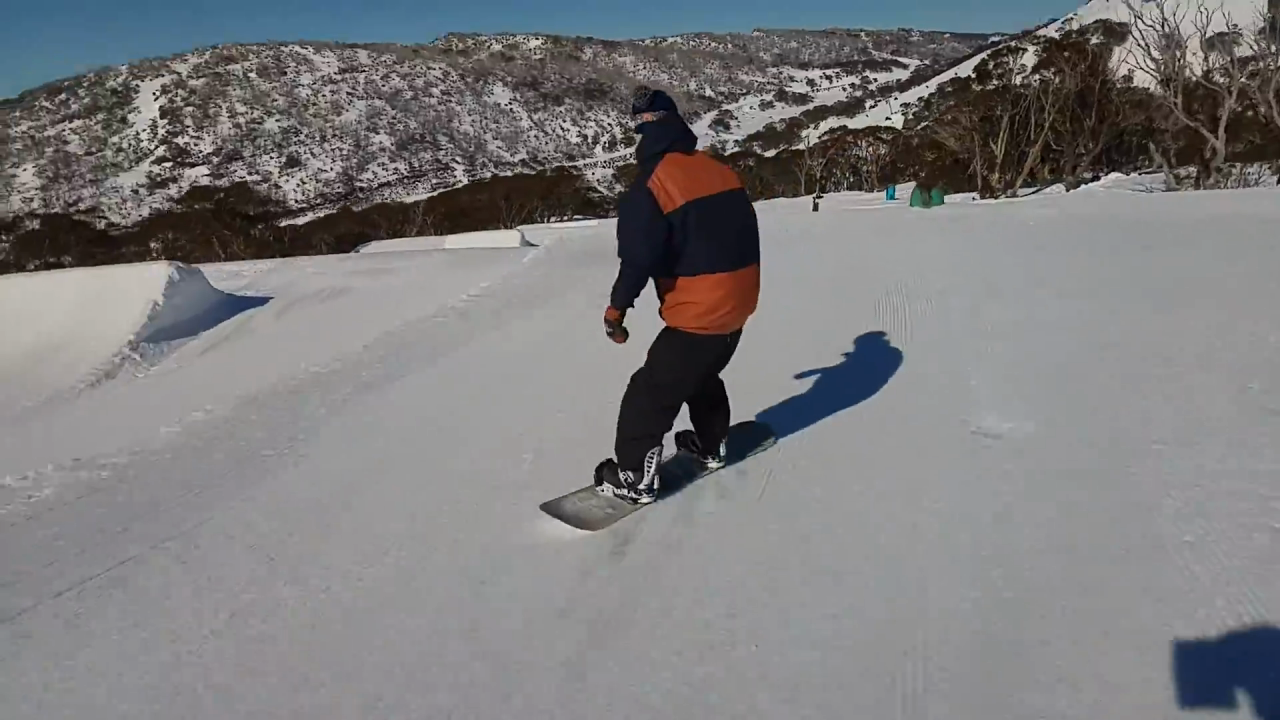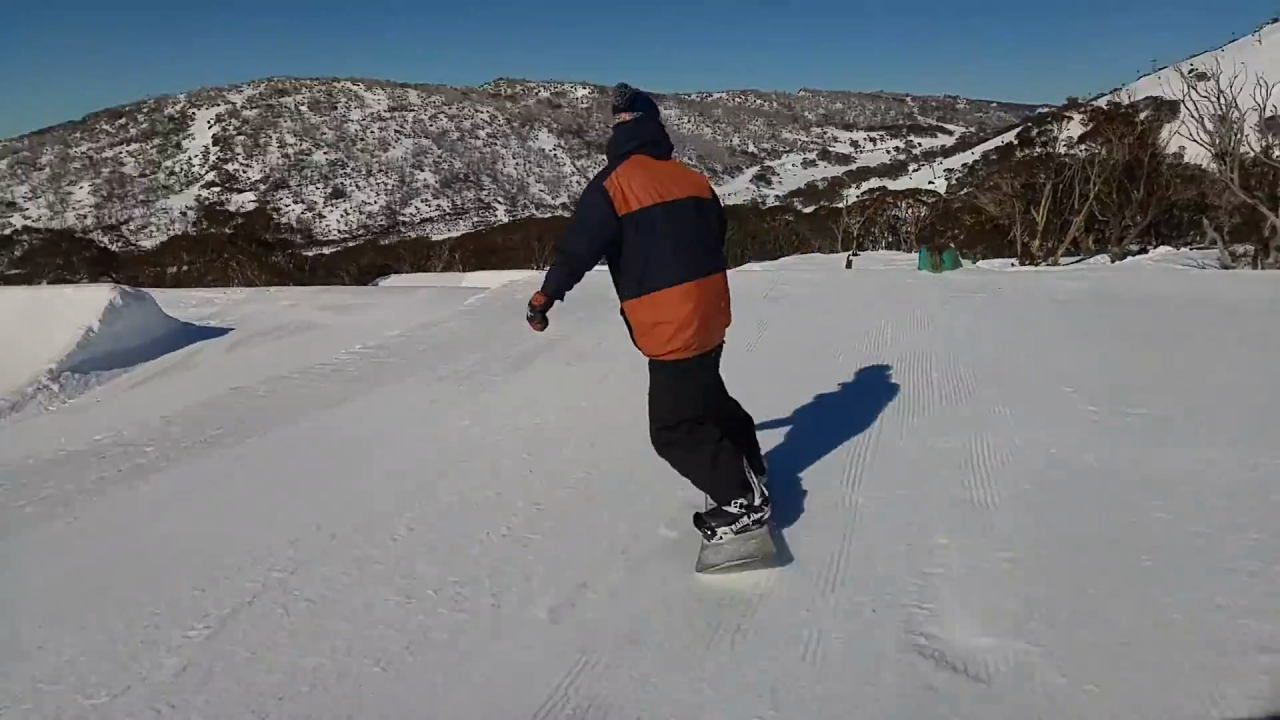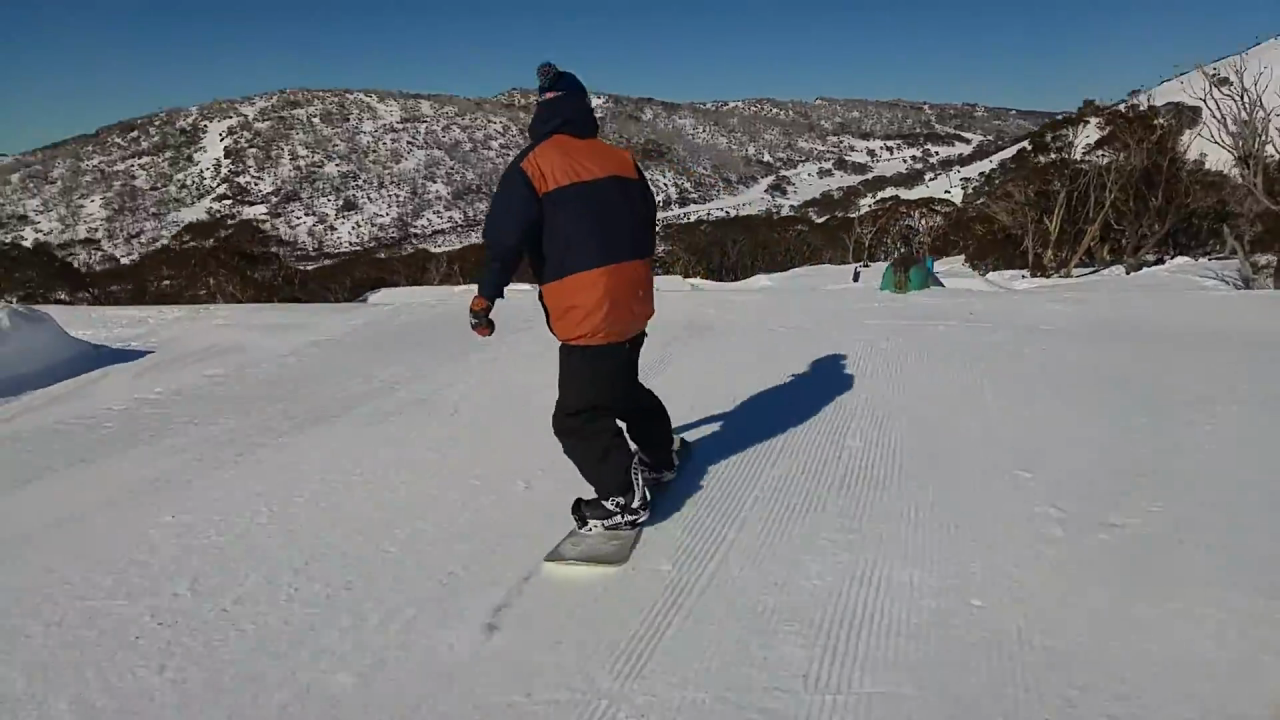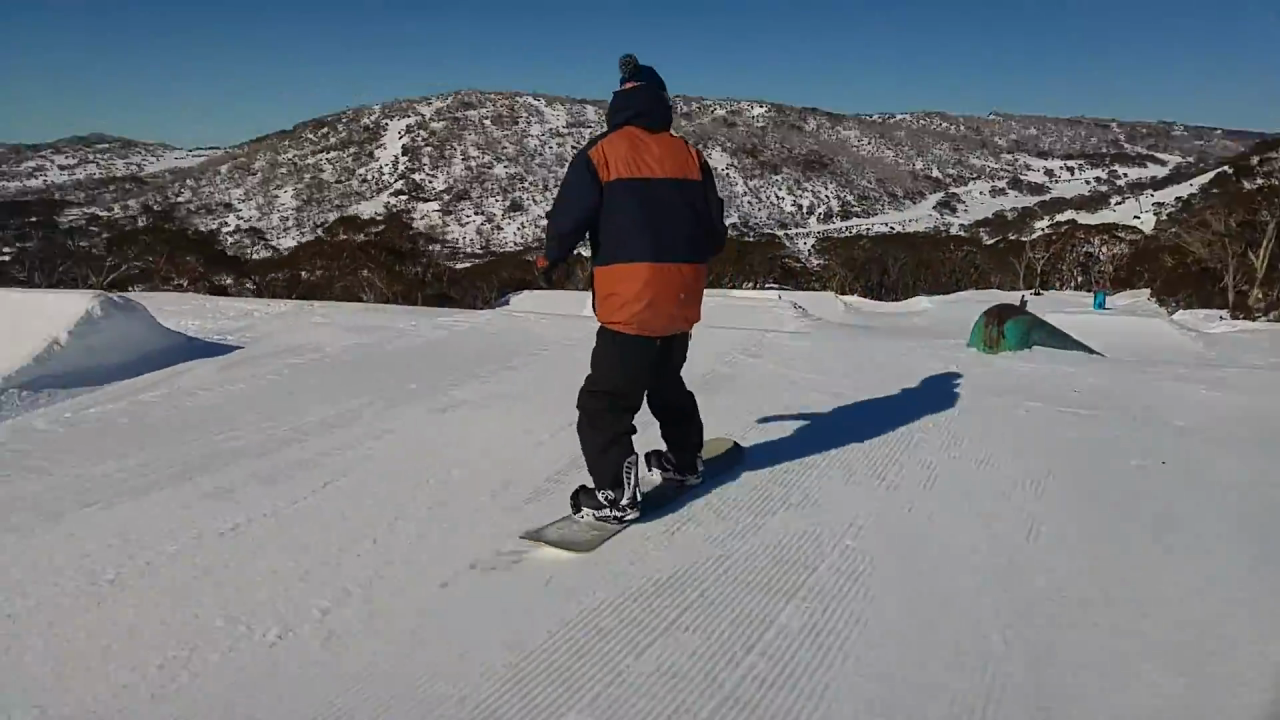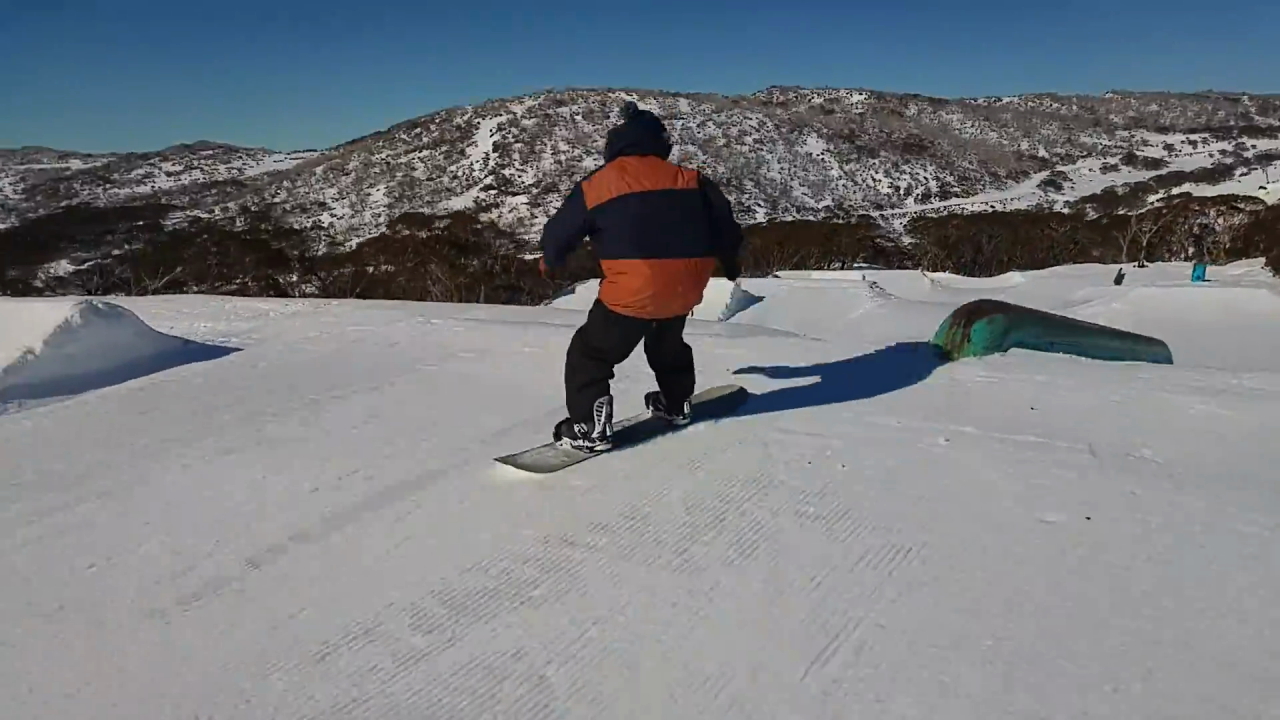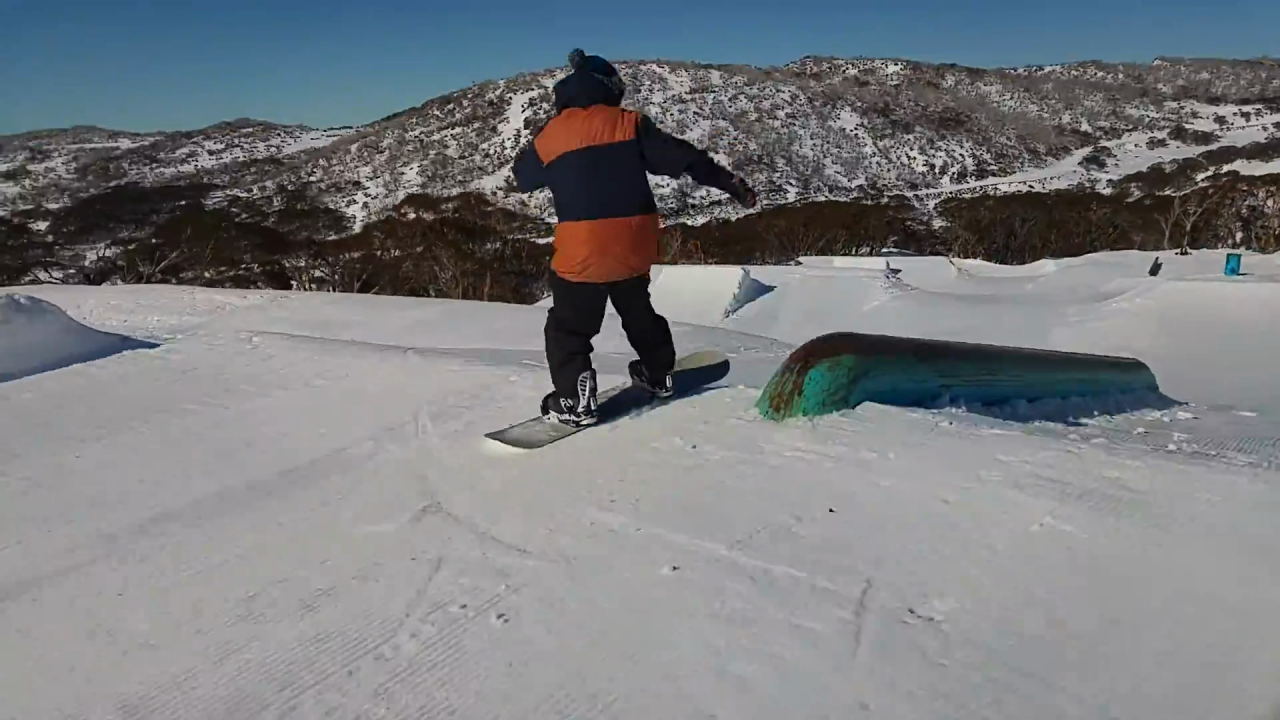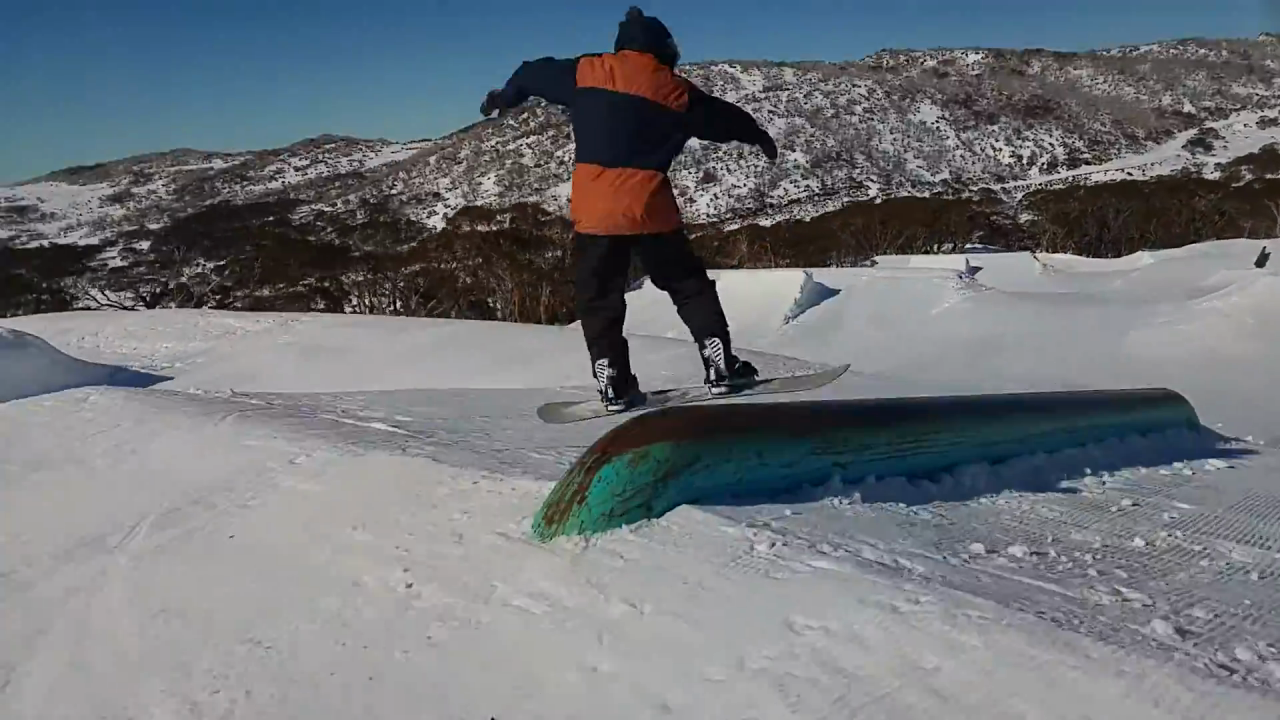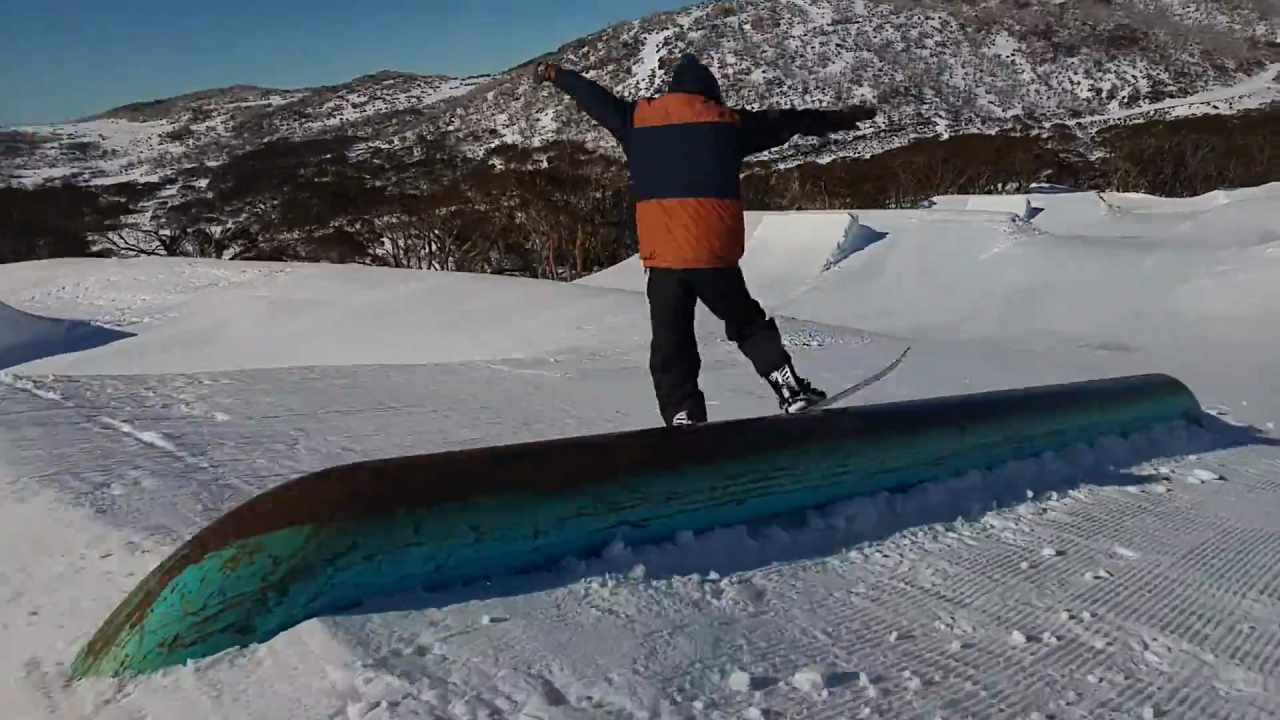
dt=0.3s
person 1, frame 1
left shoulder: (650, 184)
right shoulder: (722, 171)
left elbow: (637, 254)
right elbow: (745, 232)
left wrist: (617, 305)
left hip: (699, 309)
right hip: (740, 299)
left knee: (652, 392)
right knee: (700, 375)
left ankle: (633, 476)
right ankle: (712, 444)
person 1, frame 2
left shoulder: (613, 185)
right shoulder: (693, 178)
left elbow: (578, 248)
left wrist: (544, 297)
left hip: (670, 324)
right hip: (710, 313)
left knee: (674, 429)
right knee: (707, 395)
left ankle: (744, 500)
right ankle: (747, 464)
person 1, frame 3
left shoulder: (534, 163)
right shoulder: (619, 158)
left elbow: (505, 237)
right elbow: (646, 225)
left wrist: (486, 295)
left hip: (587, 309)
right hip: (633, 300)
left knee: (579, 416)
right knee: (622, 386)
left ankle: (621, 498)
right ankle: (660, 454)
person 1, frame 4
left shoulder: (601, 153)
right shoulder: (690, 156)
left elbow: (568, 219)
right elbow: (714, 230)
left wrist: (549, 259)
left hip: (630, 302)
right hip: (682, 299)
left knee: (605, 402)
right knee: (665, 382)
left ankle: (616, 492)
right ankle: (685, 459)
person 1, frame 5
left shoulder: (596, 185)
right shoulder: (688, 177)
left elbow: (556, 237)
right elbow: (723, 224)
left wrist: (549, 261)
right wrist: (729, 260)
left hip: (632, 288)
right hip: (686, 285)
left knee: (589, 355)
right knee: (667, 344)
left ankle: (589, 427)
right ankle: (677, 402)
person 1, frame 6
left shoulder: (548, 138)
right shoulder: (630, 124)
left elbow: (524, 175)
right elbow: (682, 157)
right wrist: (732, 182)
left hip: (582, 251)
right hip: (634, 244)
left knee: (567, 328)
right knee: (636, 310)
left ankle: (575, 401)
right ankle: (658, 376)
person 1, frame 7
left shoulder: (588, 71)
right shoulder: (678, 90)
left elbow: (536, 77)
right elbow: (728, 119)
left wrist: (501, 97)
right wrist: (761, 138)
left hip: (595, 206)
right hip: (649, 204)
left knee: (599, 300)
right knee: (689, 285)
left ankle: (615, 387)
right ankle: (722, 371)
person 1, frame 8
left shoulder: (639, 115)
right shoulder: (728, 118)
left elbow: (597, 100)
right elbow: (789, 123)
left wrist: (556, 75)
right wrist: (844, 117)
left hip: (665, 245)
right hip: (718, 239)
left knee: (670, 343)
right knee: (744, 320)
left ankle: (684, 417)
right ankle: (792, 389)
